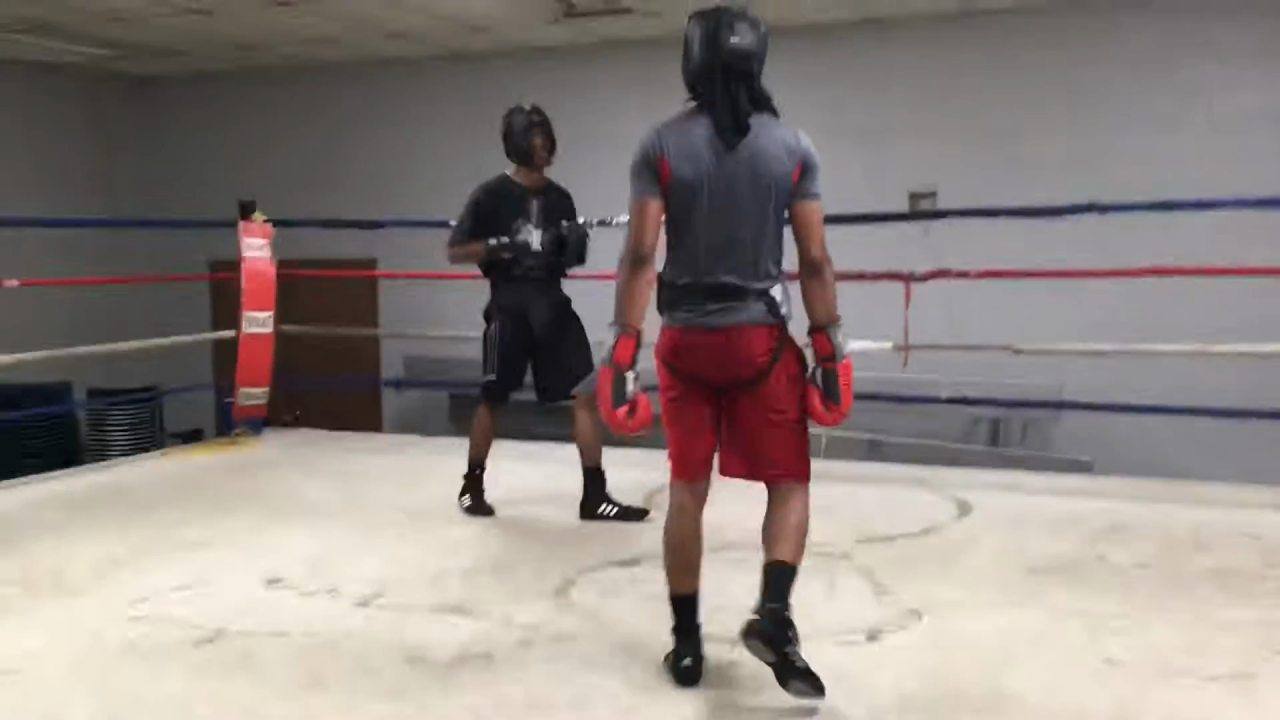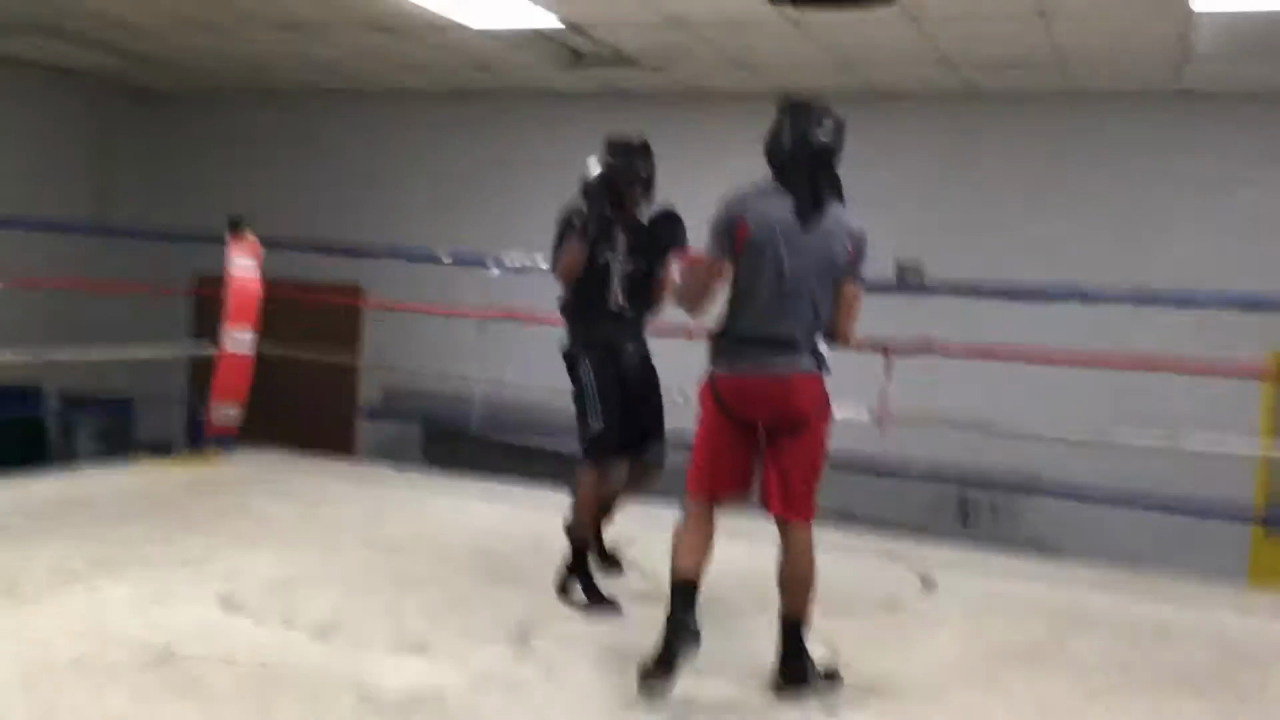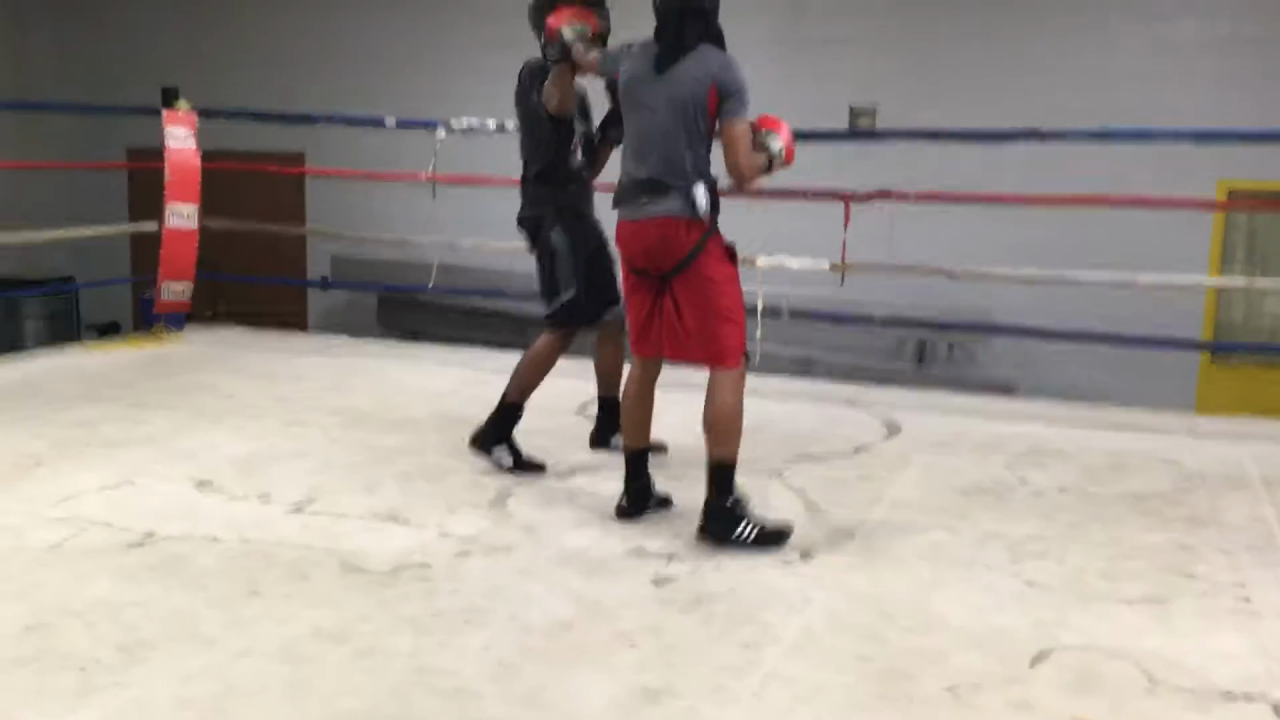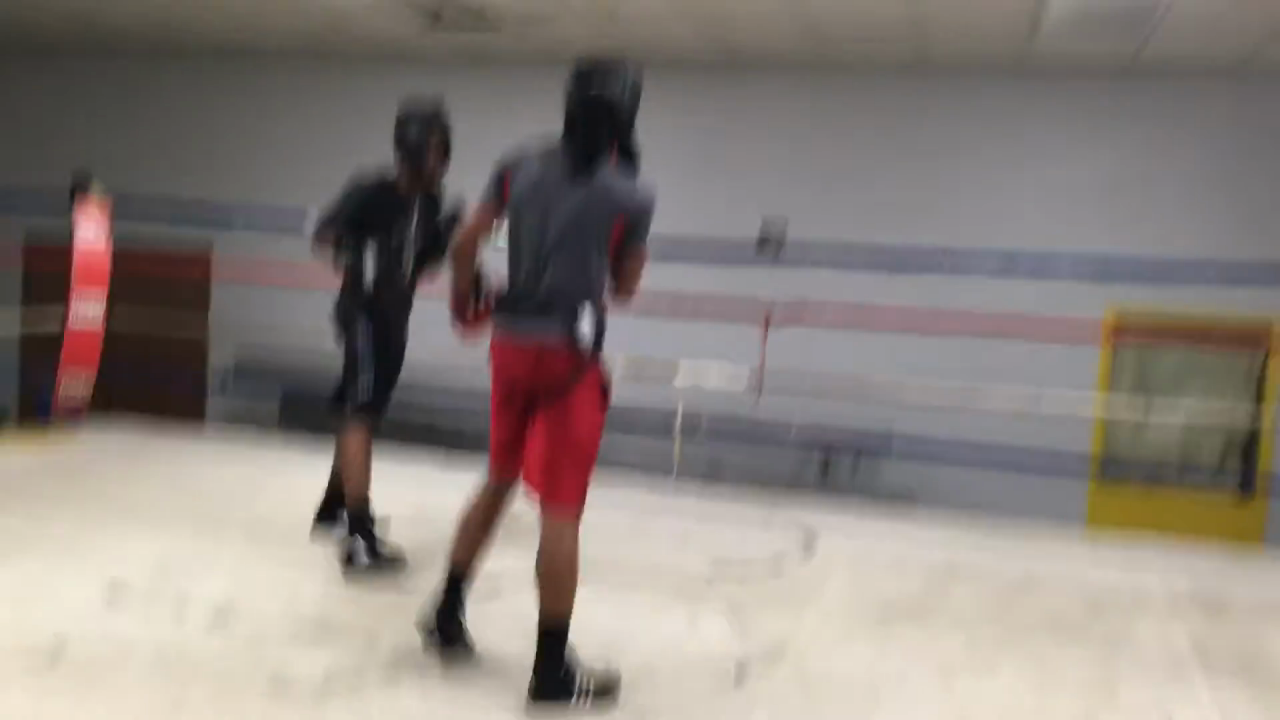
dt=0.7s
person 1, frame 1
left shoulder: (661, 144)
right shoulder: (791, 145)
left elbow: (640, 256)
right elbow: (815, 262)
left wrist: (622, 351)
right wrist: (827, 348)
left hip: (686, 336)
right hip: (759, 336)
left knee: (688, 489)
right knee: (788, 484)
left ankle: (686, 642)
right ankle: (773, 612)
person 1, frame 2
left shoulder: (741, 209)
right shoulder: (849, 231)
left elbow: (696, 299)
right elbow: (841, 331)
left wrist: (681, 280)
left hip: (734, 379)
right hip: (800, 385)
left knee: (700, 504)
right knee: (796, 525)
left ankle: (681, 622)
right ankle: (792, 658)
person 1, frame 3
left shoulder: (628, 60)
right shoulder: (721, 72)
left elbow: (585, 61)
right elbow: (741, 173)
right wrist: (772, 151)
left hip: (635, 226)
right hip: (687, 229)
left knee: (645, 362)
right knee: (727, 365)
left ankle: (636, 489)
right ankle: (722, 506)
person 1, frame 4
left shoulder: (519, 169)
right shoulder: (631, 197)
left elbow: (462, 248)
right elbow: (623, 286)
left wrist: (467, 292)
left hip: (513, 344)
right hip: (567, 356)
left knee: (498, 483)
right knee: (561, 510)
left ankle: (448, 613)
right ankle: (553, 668)
person 2, frame 1
left shoulder: (561, 197)
right shoulder: (493, 194)
right elbow: (457, 252)
left wrist: (574, 249)
right wrist: (504, 246)
left hip: (553, 303)
right hip: (511, 306)
left knee: (588, 393)
right knee: (494, 398)
left ankle: (595, 495)
right ankle: (472, 485)
person 2, frame 2
left shoulder: (647, 232)
right shoulder: (581, 218)
left elbow: (655, 300)
right elbow: (565, 274)
left wrist: (669, 254)
right wrist: (587, 212)
left hip: (633, 348)
right hip: (591, 346)
left knee: (648, 457)
right knee: (600, 455)
left ankle: (590, 526)
right ankle: (575, 572)
person 2, frame 3
left shoulder: (577, 90)
right shoulder: (537, 72)
right elbow: (556, 106)
left wrist: (617, 121)
right wrist: (563, 52)
left hip: (578, 212)
right hip: (552, 212)
left knee: (610, 320)
right knee: (563, 327)
left ankle: (610, 426)
right ankle: (494, 430)
person 2, frame 4
left shoulder: (432, 199)
right shoulder: (370, 192)
right elbow: (324, 239)
left wrist: (447, 238)
right wrist: (356, 259)
left hip: (395, 314)
right hip: (364, 311)
left knee: (361, 413)
right knee: (363, 415)
left ankle: (334, 509)
right ankle: (360, 538)
